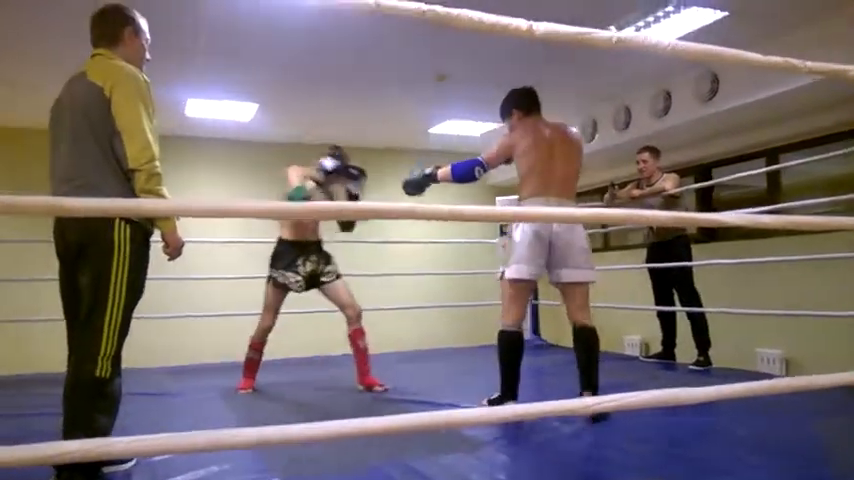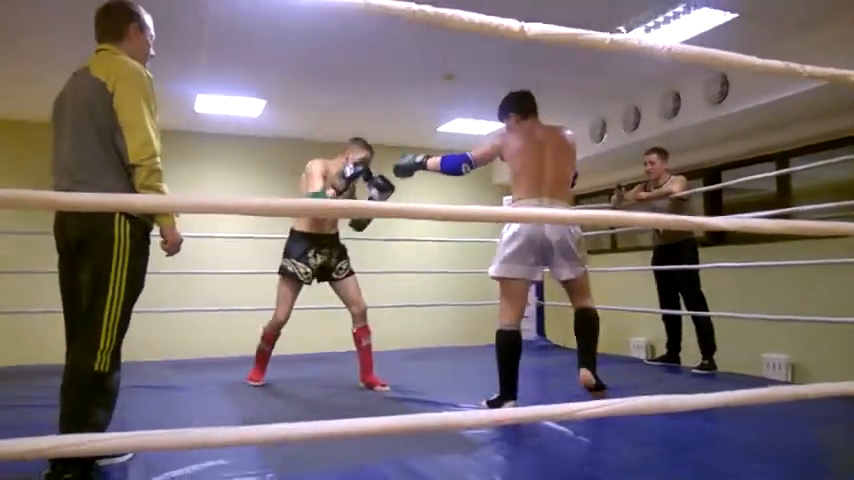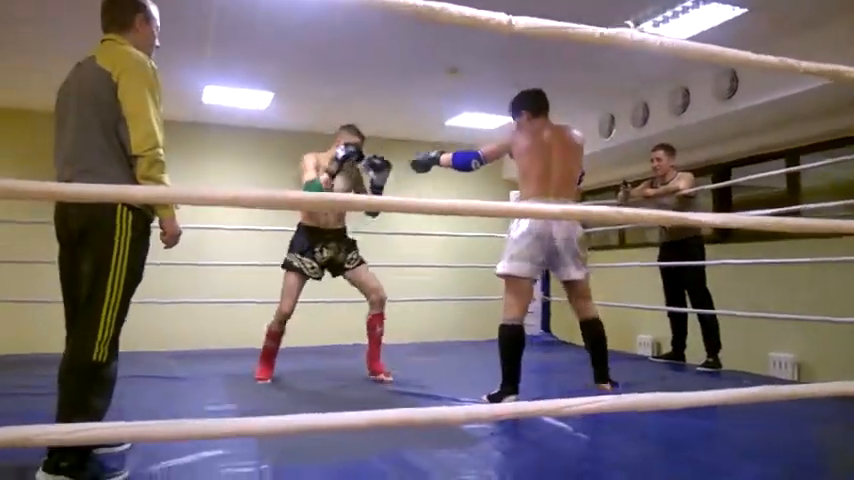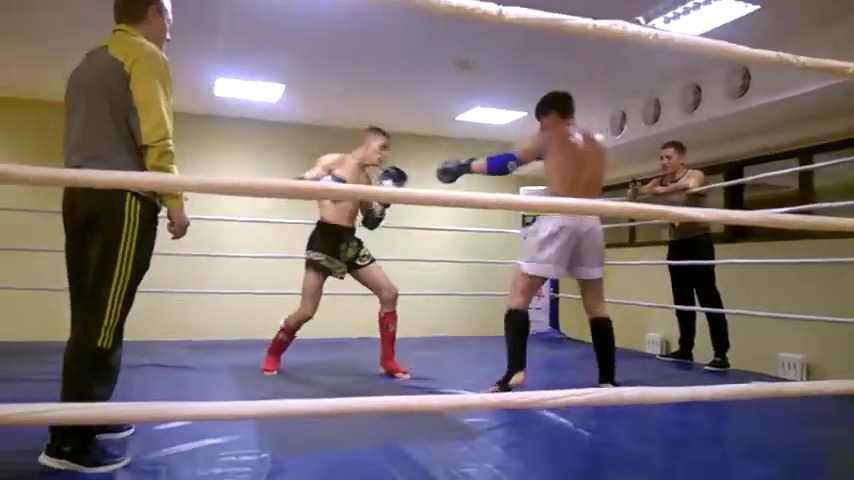
dt=0.2s
person 1, frame 1
left shoulder: (70, 89)
right shoulder: (125, 76)
left elbow: (70, 162)
right elbow: (141, 157)
right wrist: (167, 222)
left hip: (71, 223)
right hip: (113, 223)
left knee: (86, 346)
right knee: (101, 348)
person 1, frame 2
left shoulder: (73, 83)
right shoulder: (128, 72)
left elbow: (74, 155)
right elbow: (142, 153)
right wrist: (166, 218)
left hip: (71, 217)
right hip: (113, 218)
left knee: (84, 340)
right knee: (100, 343)
person 1, frame 3
left shoulder: (77, 73)
right shoulder: (133, 62)
left elbow: (74, 146)
right elbow: (145, 144)
right wrist: (166, 210)
left hip: (72, 207)
right hip: (113, 208)
left knee: (85, 330)
right knee: (99, 332)
person 1, frame 4
left shoulder: (87, 63)
right shoulder: (144, 54)
left elbow: (83, 135)
right elbow: (155, 134)
right wrist: (174, 200)
left hip: (79, 195)
right hip: (122, 196)
left knee: (90, 316)
right knee: (104, 319)
left ankle: (86, 418)
right ankle: (71, 440)
person 2, frame 1
left shoulder: (517, 137)
right shoulder: (573, 136)
left elbow: (475, 169)
left wrist: (430, 175)
left hip: (531, 219)
right hip: (568, 220)
left knee: (512, 314)
right knee: (580, 314)
left ankle: (507, 396)
right ankle: (589, 393)
person 2, frame 2
left shoulder: (508, 139)
right shoulder: (567, 138)
left elbow: (463, 164)
left wrist: (419, 162)
left hip: (523, 220)
right hip: (561, 219)
left knee: (510, 313)
right knee: (583, 298)
left ankle: (507, 396)
right ankle: (588, 367)
person 2, frame 3
left shoulder: (518, 137)
right shoulder: (575, 137)
left elbow: (474, 159)
left wrist: (434, 158)
left hip: (531, 218)
right hip: (567, 219)
left knee: (514, 307)
right knee: (584, 304)
left ankle: (508, 390)
right ankle: (603, 378)
person 2, frame 4
left shoulder: (549, 137)
right shoulder: (598, 142)
left elbow: (507, 163)
left wrist: (463, 166)
left hip: (557, 219)
right hip: (590, 222)
left knee: (519, 295)
right knee: (596, 304)
left ankle: (515, 371)
right ankle: (607, 380)
person 3, frame 1
left shoulder: (331, 188)
right shoulder: (296, 173)
left elbow: (347, 226)
right elbow: (295, 199)
left wrist: (353, 194)
right wrist: (318, 177)
left hip: (316, 253)
right hip: (289, 253)
left knee: (353, 311)
right knee: (266, 323)
left ankle: (365, 377)
right ankle: (248, 377)
person 3, frame 2
left shoulder: (348, 181)
right shoulder: (317, 167)
left elbow: (358, 225)
left wrist: (375, 202)
right wrist: (342, 182)
left hip: (332, 246)
right hip: (302, 244)
left knee: (359, 310)
right knee: (281, 317)
left ankle: (367, 375)
right ankle: (258, 368)
person 3, frame 3
left shoulder: (353, 171)
right shoulder: (312, 161)
left elbow: (372, 210)
right elbow: (311, 195)
left wrist: (377, 184)
right wrist: (334, 167)
left hip: (340, 241)
right hip: (308, 239)
left knee: (377, 296)
right knee: (285, 310)
left ankle: (374, 364)
right ankle: (266, 364)
person 3, frame 4
left shoulder: (365, 177)
right shoulder: (334, 160)
left elbow: (370, 222)
right wrist: (326, 182)
left hip: (350, 241)
right hip: (325, 238)
left knee: (389, 294)
right knee: (306, 311)
left ankle: (388, 361)
right ankle: (273, 355)
person 4, frame 1
left shoulder: (671, 178)
right shoulder: (637, 185)
left elbow: (667, 188)
right elbow: (609, 200)
left wrist: (641, 194)
right wrist: (612, 194)
left hip: (675, 243)
right hip: (654, 246)
left knee: (689, 297)
right knee: (662, 301)
left ankle: (703, 353)
right ankle: (668, 350)
person 4, frame 2
left shoulder: (678, 180)
right shoulder: (644, 187)
left elbow: (673, 190)
right elbow: (617, 202)
left wrist: (647, 196)
right wrist: (618, 196)
left hip: (682, 246)
right hip: (661, 249)
left knee: (694, 301)
right knee: (668, 303)
left ankle: (708, 357)
right ankle: (672, 353)
person 4, frame 3
left shoulder: (686, 177)
right shoulder: (651, 184)
left elbow: (681, 187)
right elbow: (623, 199)
left wrist: (654, 193)
right wrist: (625, 192)
left hip: (689, 243)
right hip: (667, 245)
left knee: (700, 298)
right knee: (673, 301)
left ankle: (713, 355)
right ankle: (677, 350)
person 4, frame 4
left shoulder: (696, 175)
right shoulder: (661, 181)
left elbow: (690, 185)
right elbow: (633, 196)
left wrist: (663, 191)
right wrist: (634, 190)
left hip: (698, 241)
right hip: (676, 243)
left knee: (708, 297)
right knee: (682, 299)
left ankle: (721, 354)
right ankle: (685, 349)
